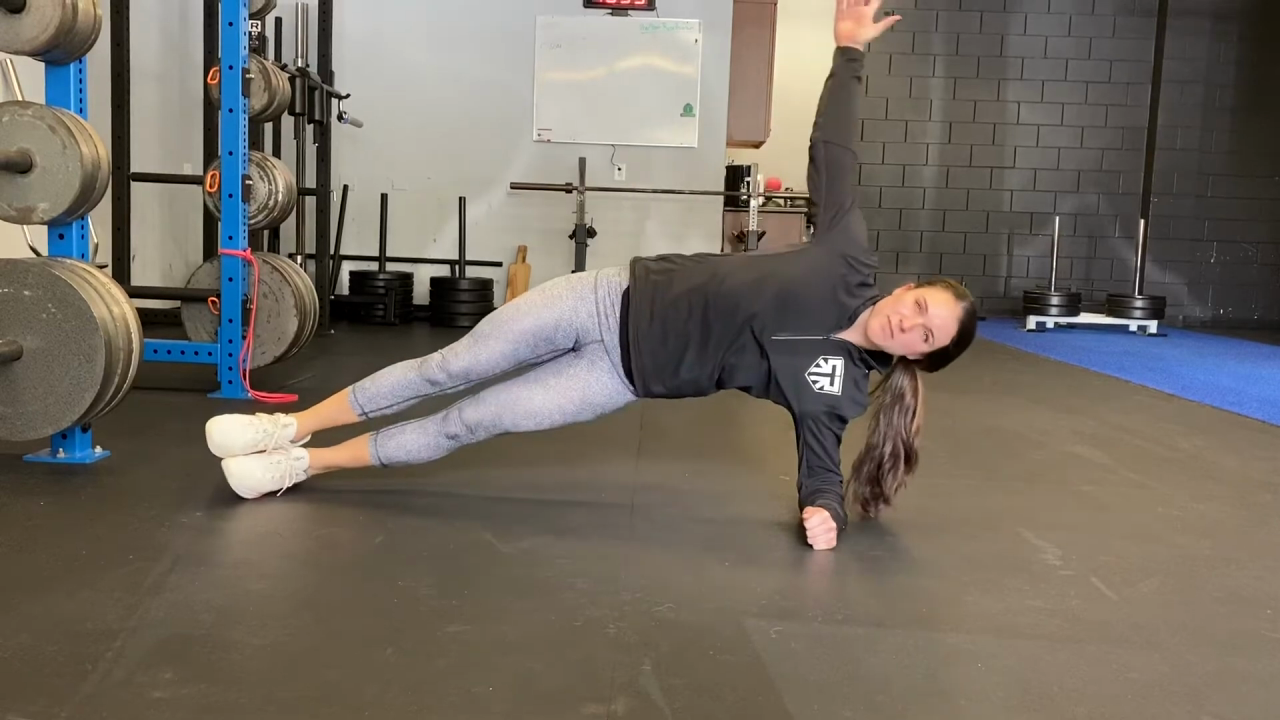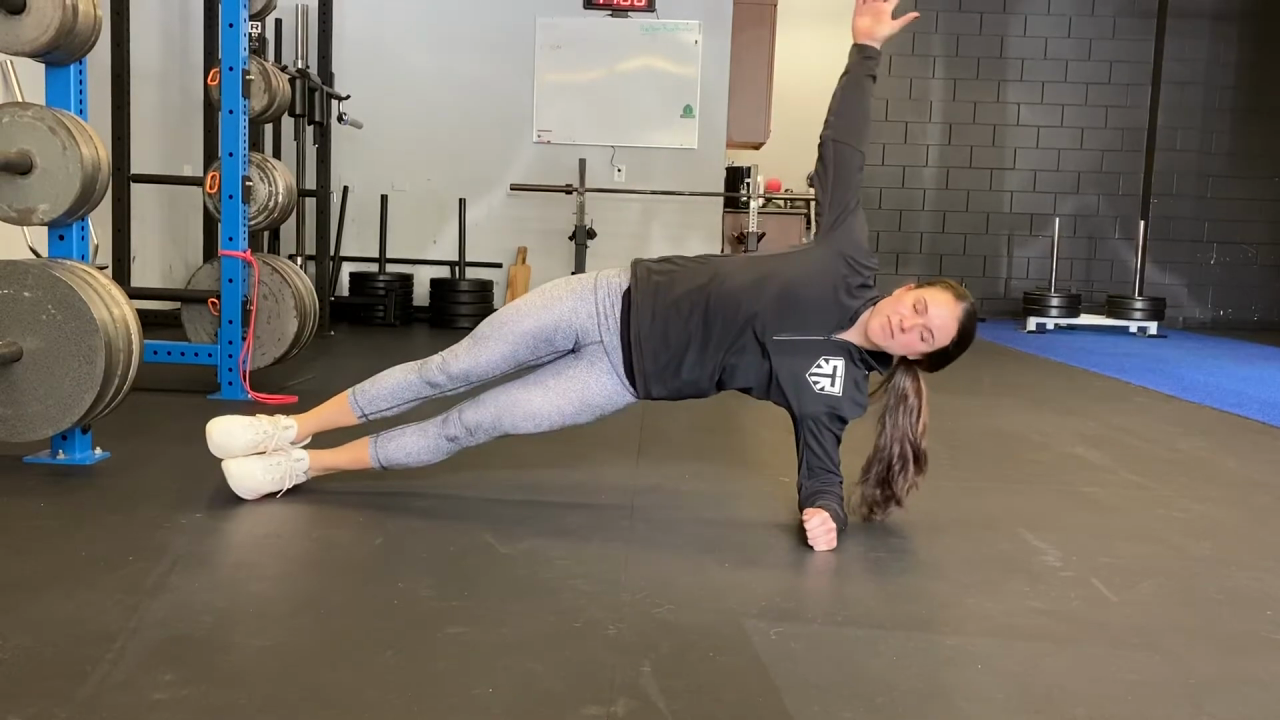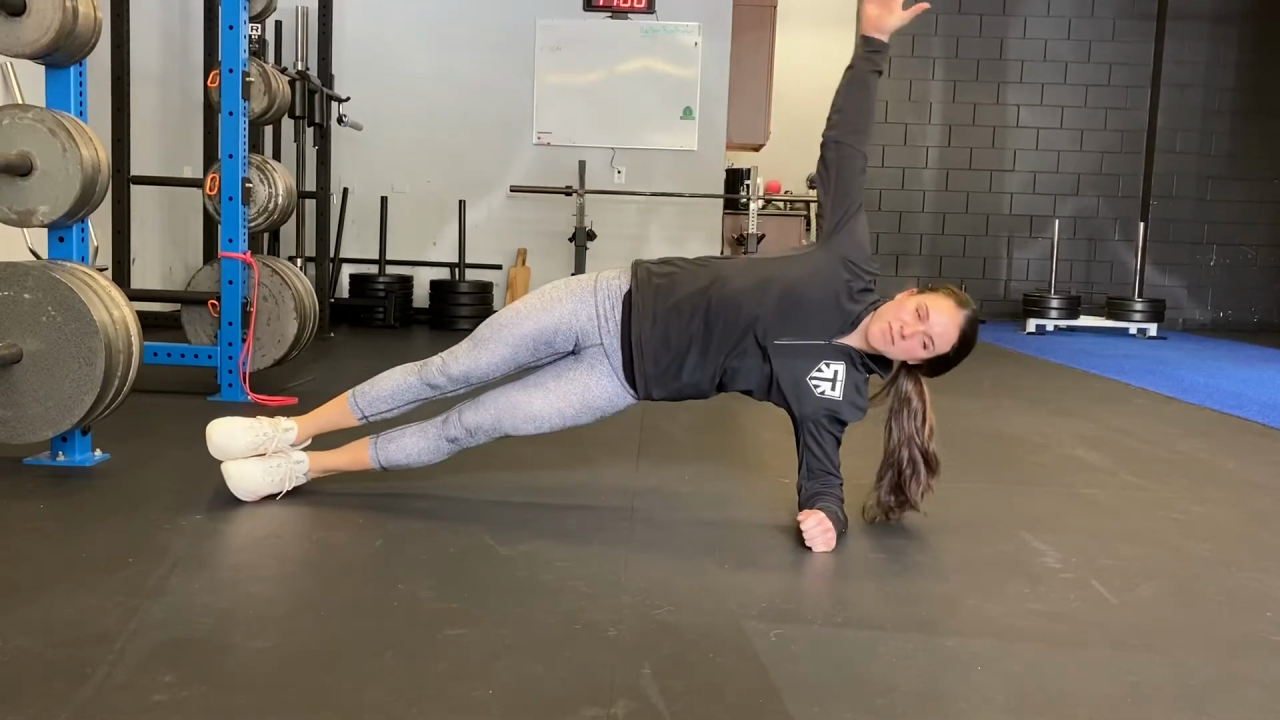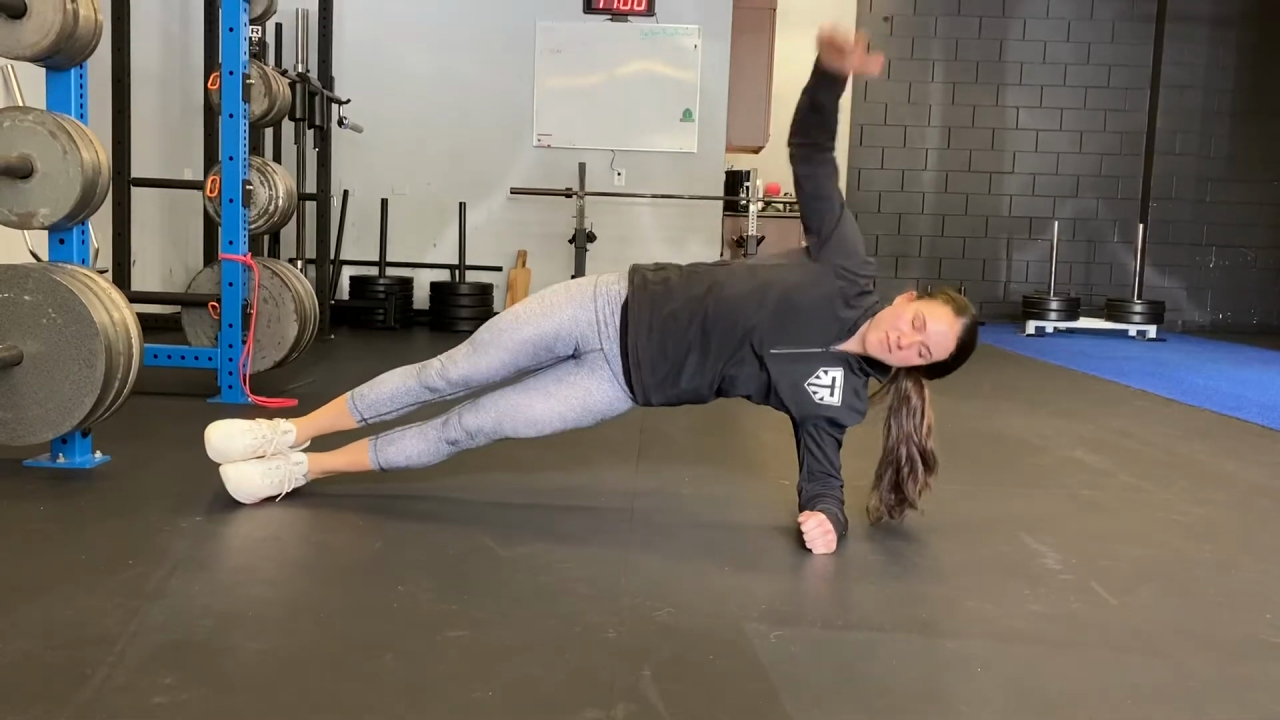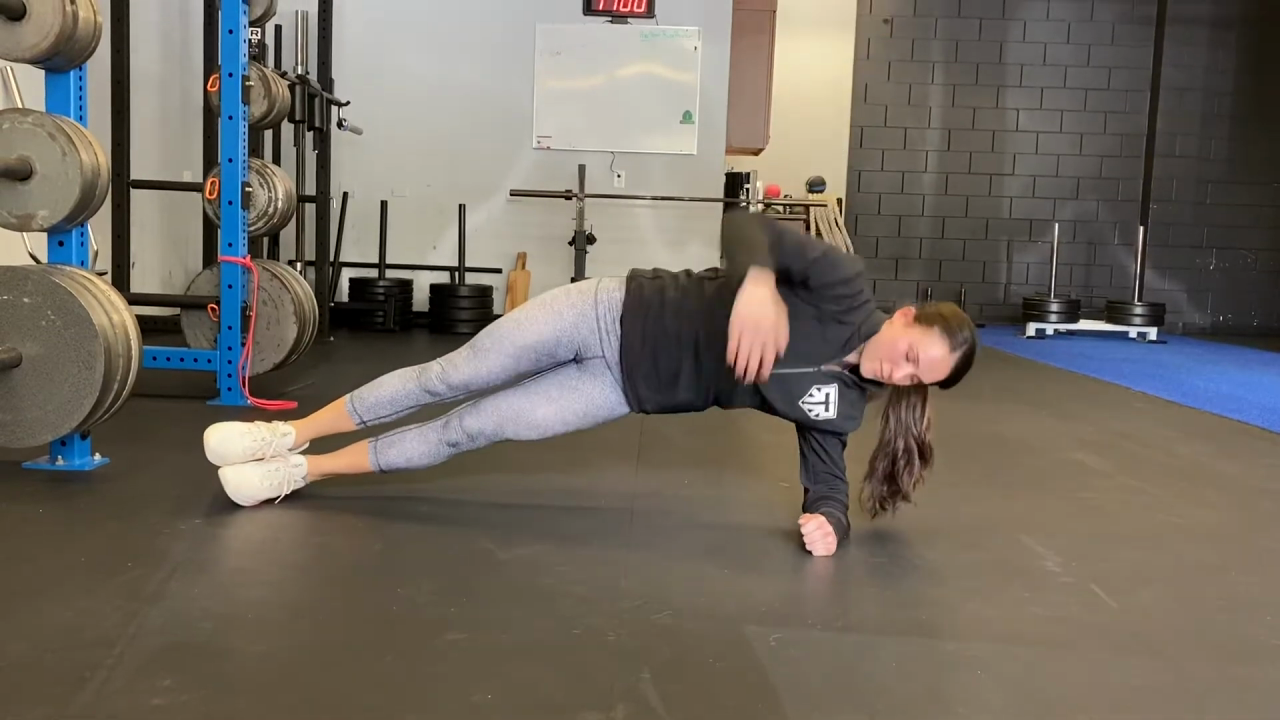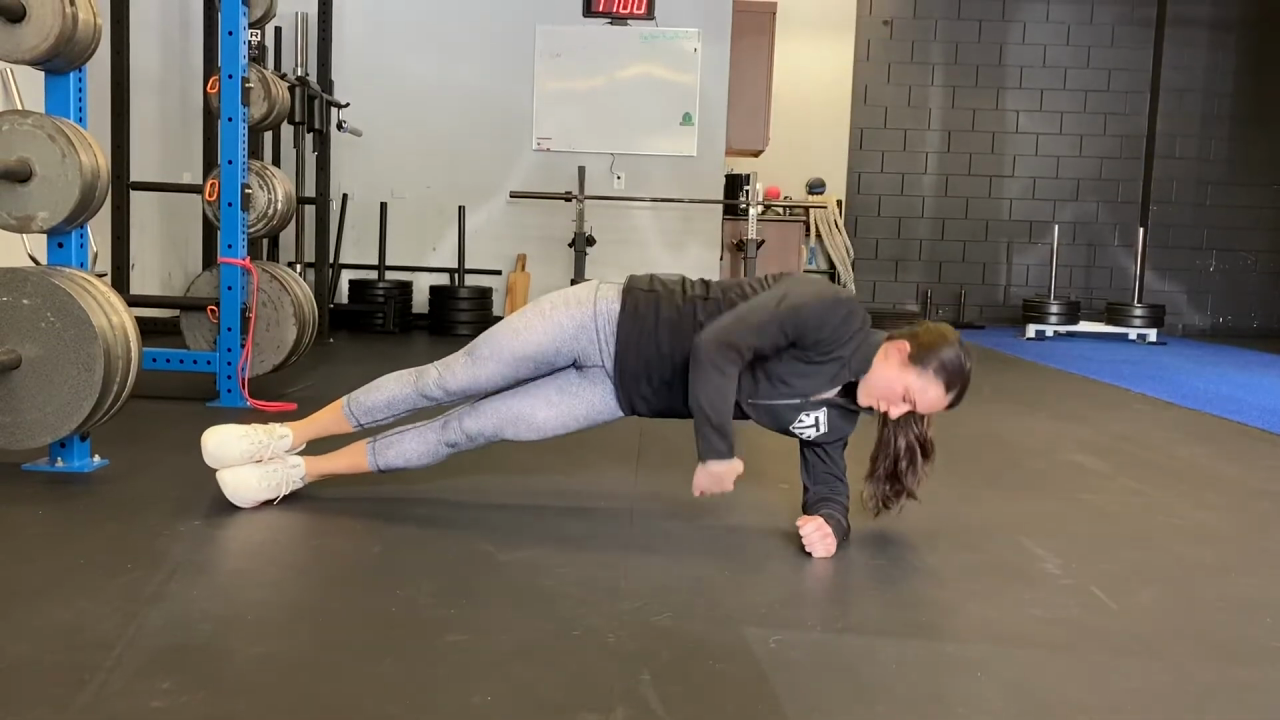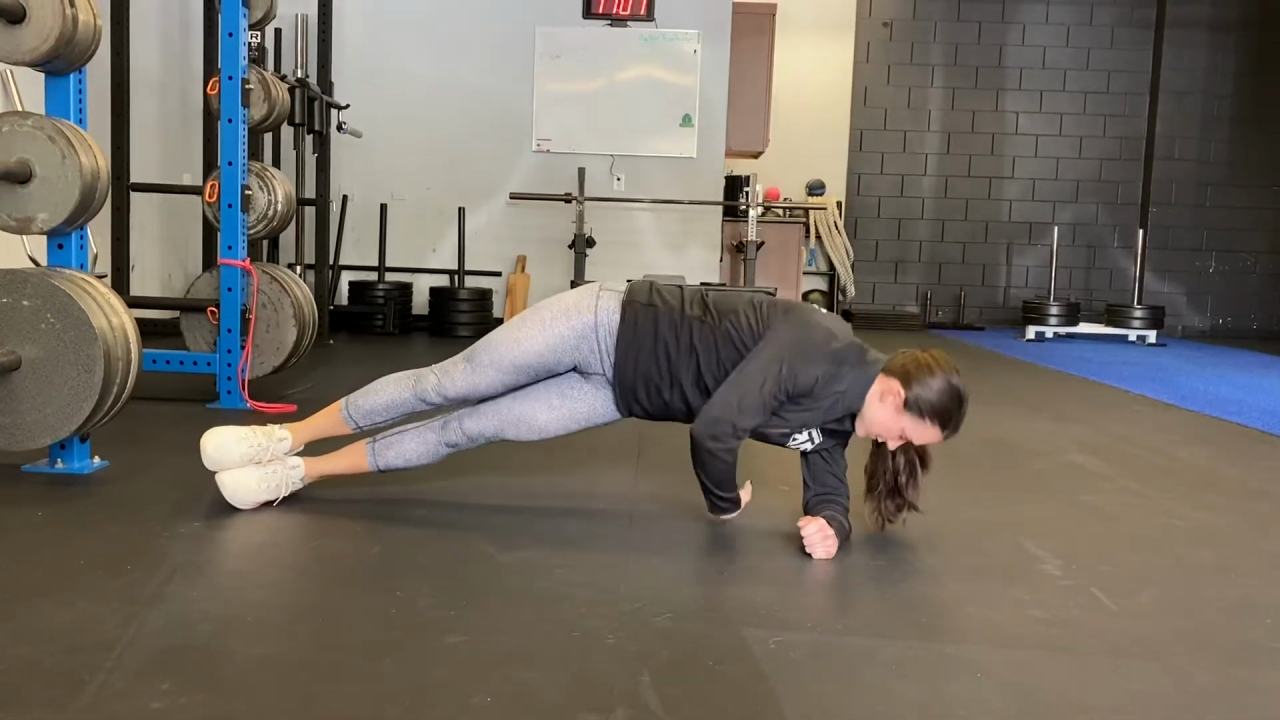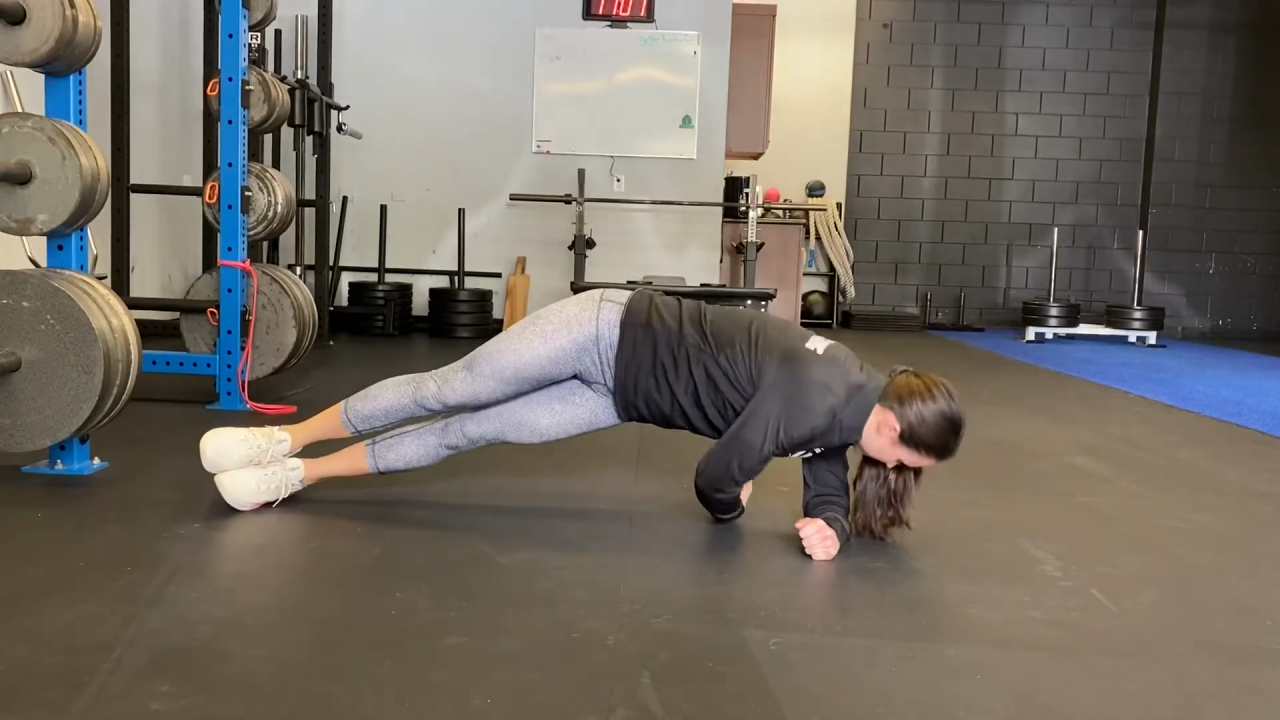
dt=0.2s
person 1, frame 1
left shoulder: (836, 387)
right shoulder: (850, 264)
left elbow: (821, 461)
right elbow: (831, 150)
left wrist: (822, 513)
left hip: (625, 375)
right hip: (615, 299)
left knee: (467, 423)
right knee: (448, 371)
left ankle: (303, 465)
right ankle: (290, 429)
person 1, frame 2
left shoulder: (836, 387)
right shoulder: (852, 265)
left elbow: (820, 462)
right elbow: (839, 149)
left wrist: (823, 513)
left hip: (628, 374)
right hip: (615, 299)
left knee: (468, 426)
right knee: (447, 373)
left ankle: (304, 466)
right ankle: (289, 429)
person 1, frame 3
left shoulder: (837, 392)
right shoulder: (852, 271)
left elbow: (820, 463)
right elbow: (843, 146)
left wrist: (823, 515)
left hip: (628, 377)
right hip: (616, 303)
left knee: (467, 426)
right knee: (446, 375)
left ankle: (301, 471)
right ankle: (289, 432)
person 1, frame 4
left shoulder: (838, 396)
right shoulder: (848, 276)
left elbow: (821, 467)
right elbow: (810, 156)
left wrist: (821, 516)
right wrist: (832, 68)
left hip: (626, 381)
right hip: (614, 309)
left knee: (466, 427)
right knee: (444, 378)
left ankle: (302, 470)
right ankle: (290, 435)
person 1, frame 5
left shoulder: (838, 407)
right shoulder: (844, 295)
left elbow: (823, 474)
right elbow: (752, 225)
left wrist: (822, 516)
right wrist: (758, 283)
left hip: (629, 390)
right hip: (617, 314)
left knee: (465, 430)
right knee: (448, 378)
left ankle: (302, 472)
right ankle: (288, 433)
person 1, frame 6
left shoulder: (835, 412)
right shoulder: (834, 315)
left elbow: (825, 477)
right elbow: (716, 344)
left wrist: (824, 520)
right wrist: (717, 449)
left hip: (623, 393)
right hip: (611, 320)
left knee: (469, 429)
right knee: (445, 383)
left ankle: (300, 473)
right ankle: (287, 435)
person 1, frame 7
left shoulder: (833, 421)
right shoulder: (824, 347)
left elbow: (825, 482)
right elbow: (714, 426)
left wrist: (828, 523)
right wrist: (726, 504)
left hip: (618, 394)
right hip: (609, 324)
left knee: (468, 428)
right knee: (445, 385)
left ankle: (298, 473)
right ankle: (286, 437)
person 1, frame 8
left shoulder: (839, 421)
right shoulder: (818, 390)
left elbow: (826, 482)
right elbow: (717, 477)
left wrist: (827, 526)
right wrist: (730, 512)
left hip: (617, 398)
right hip: (608, 332)
left knee: (467, 432)
right knee: (446, 391)
left ankle: (298, 474)
right ankle: (285, 438)
